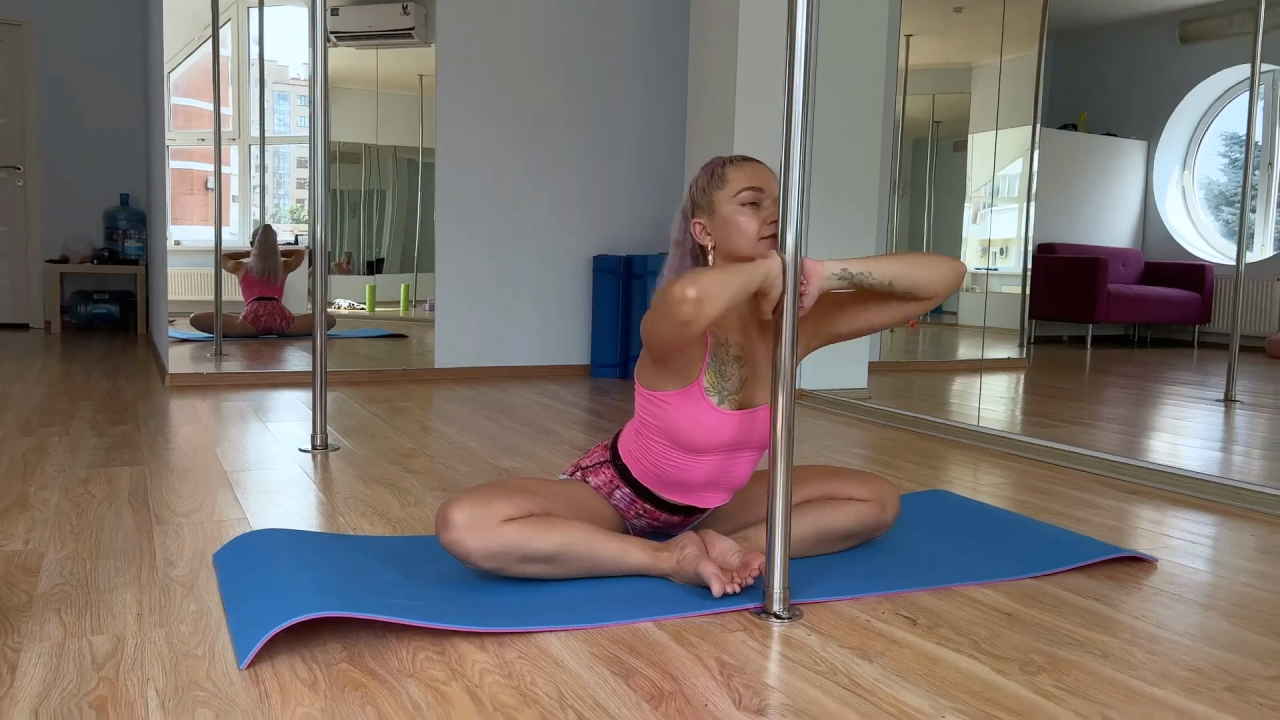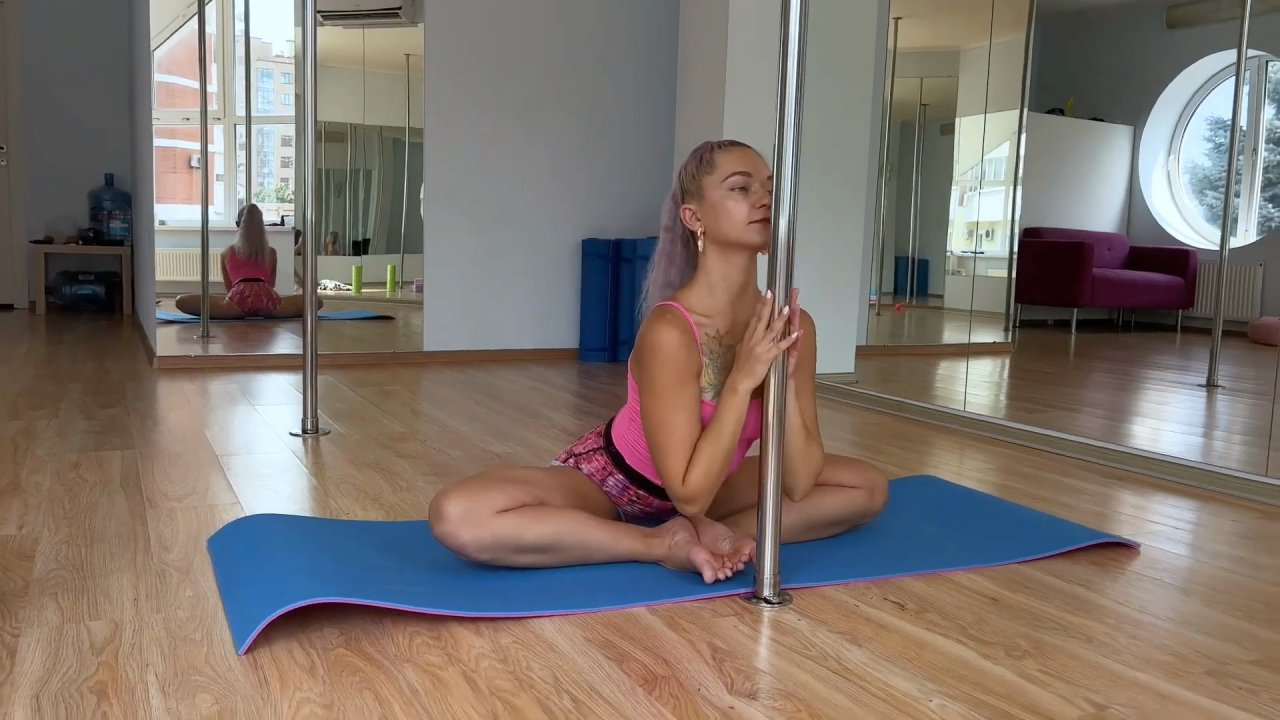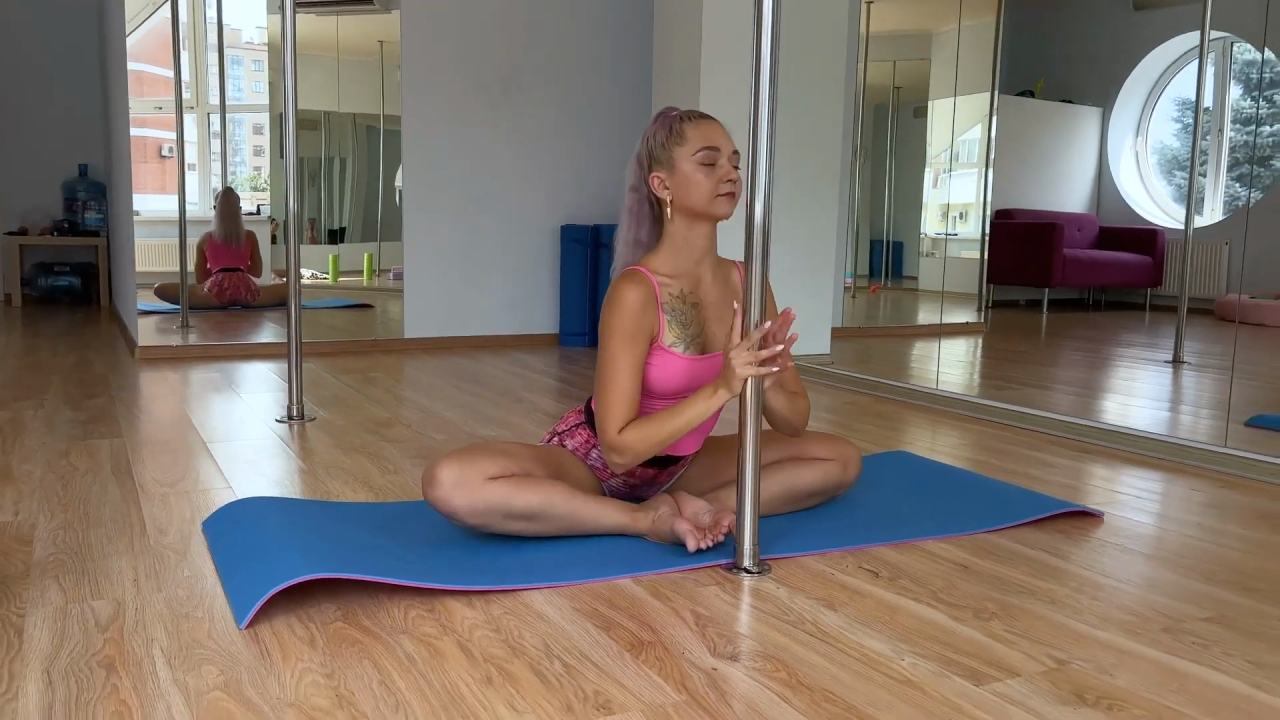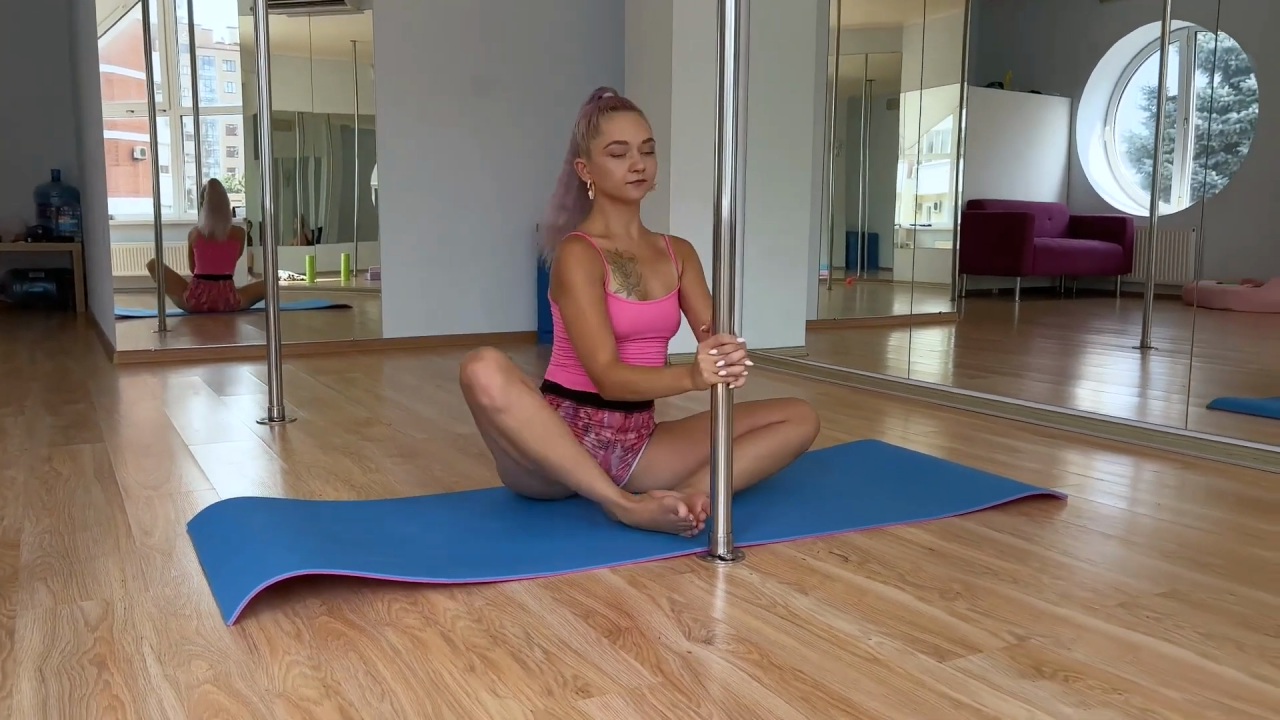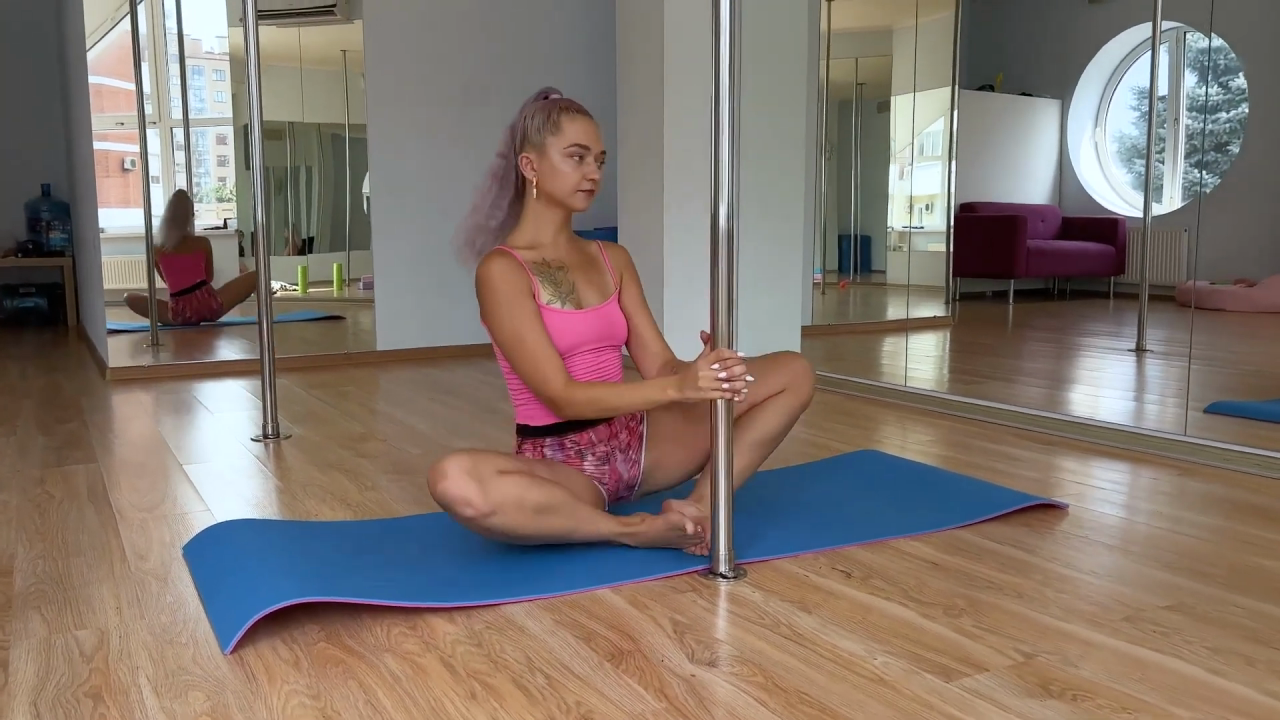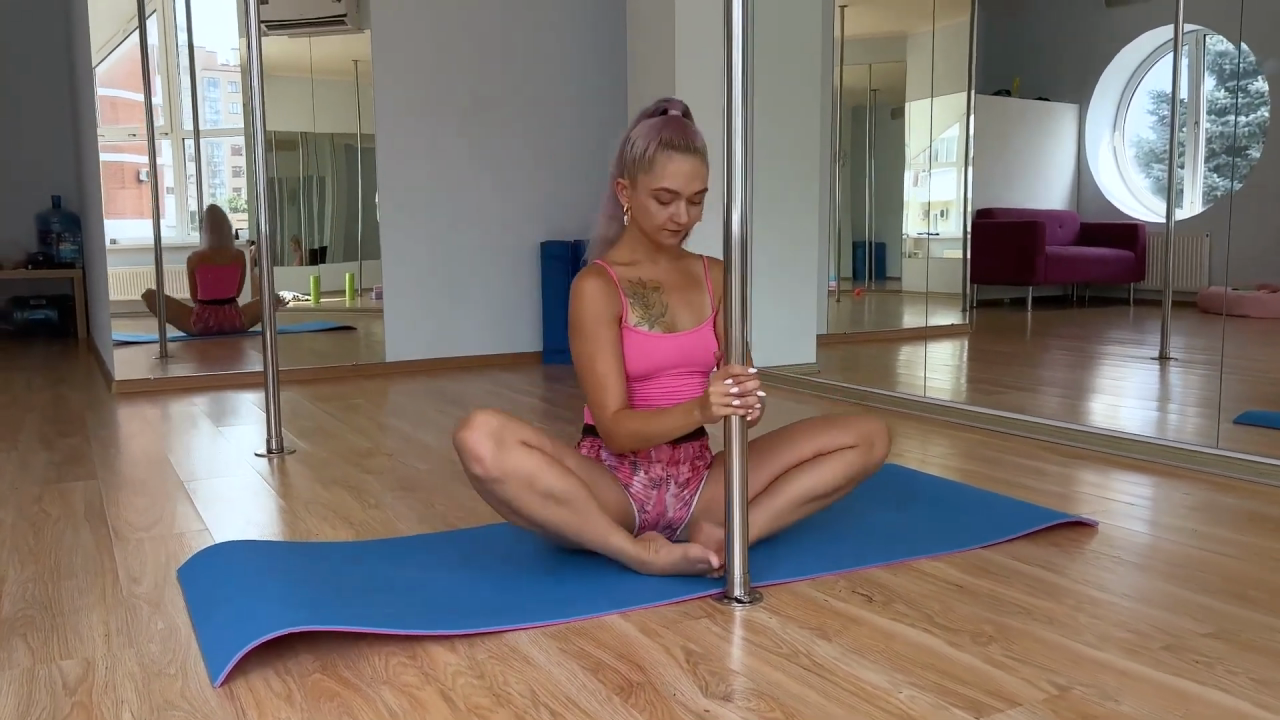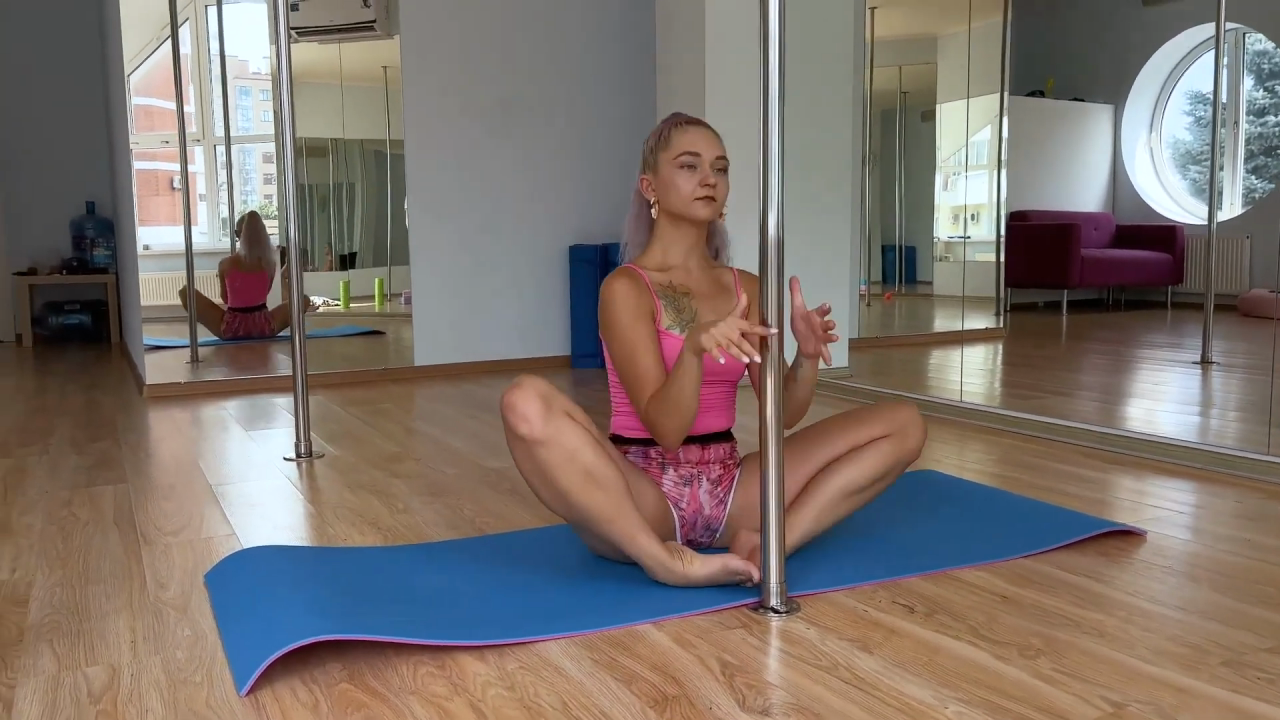
dt=0.7s
person 1, frame 1
left shoulder: (798, 324)
right shoulder: (673, 328)
left elbow: (946, 276)
right elbow: (686, 296)
left wrist: (829, 273)
right wrist: (765, 269)
left hip: (707, 508)
right hip: (614, 497)
left knee: (877, 499)
right knee: (465, 525)
left ankle: (715, 548)
right ankle: (669, 558)
person 1, frame 2
left shoulder: (791, 328)
right shoulder: (669, 331)
left elbow: (798, 485)
right elbow: (690, 496)
left wrist: (784, 380)
right wrist: (743, 380)
left hip: (700, 488)
right hip: (607, 483)
left knee: (868, 486)
right knee: (456, 517)
left ankle: (712, 535)
right ankle: (665, 545)
person 1, frame 3
left shoulder: (748, 284)
right shoulder: (635, 292)
left elbow: (796, 420)
right elbow: (619, 447)
left wrist: (763, 382)
right wrist: (721, 388)
left hip: (678, 466)
right hip: (591, 462)
left knee: (841, 459)
right knee: (450, 485)
right ankle: (647, 521)
person 1, frame 4
left shoulder: (678, 253)
right shoulder: (578, 254)
left elbow: (715, 342)
right elbow: (607, 375)
left wrist: (727, 358)
right wrist: (689, 376)
left hip: (639, 443)
right hip: (564, 440)
left knee: (800, 419)
right knee: (484, 369)
left ankle: (687, 495)
right ankle: (625, 504)
person 1, frame 5
left shoulder: (613, 259)
right shoulder: (501, 269)
left elbow: (659, 365)
right elbow: (561, 396)
left wrist: (704, 371)
right wrist: (678, 388)
left hip: (635, 445)
right hip: (561, 467)
left knee: (794, 372)
right knee: (454, 480)
left ankle: (698, 506)
right ankle: (629, 529)
person 1, frame 6
left shoulder: (714, 277)
right shoulder: (596, 285)
left elbow: (730, 393)
right elbow: (616, 428)
left wrist: (743, 396)
right wrist: (700, 409)
left hip: (697, 480)
right hip: (615, 485)
left knee: (869, 438)
right knee: (479, 438)
left ankle: (724, 533)
right ankle: (637, 550)
person 1, frame 7
left shoulder: (742, 287)
right shoulder: (626, 288)
left elbow: (787, 410)
right elbow: (664, 426)
left wrist: (808, 355)
right wrist: (700, 348)
left hip: (728, 486)
right hip: (646, 493)
left knee: (905, 424)
right knee: (525, 402)
left ankle: (768, 546)
right ankle: (665, 560)
